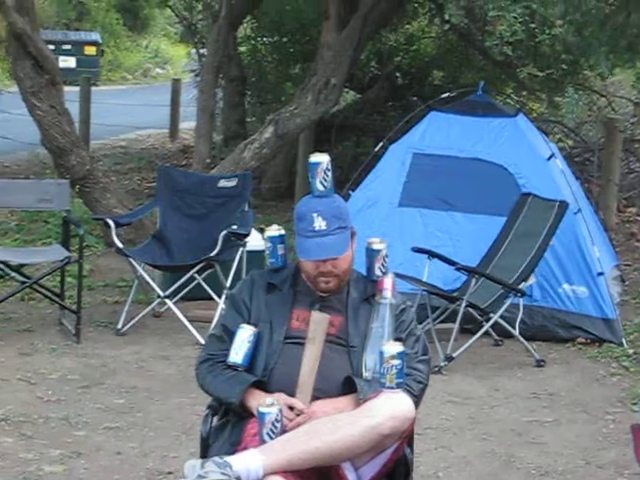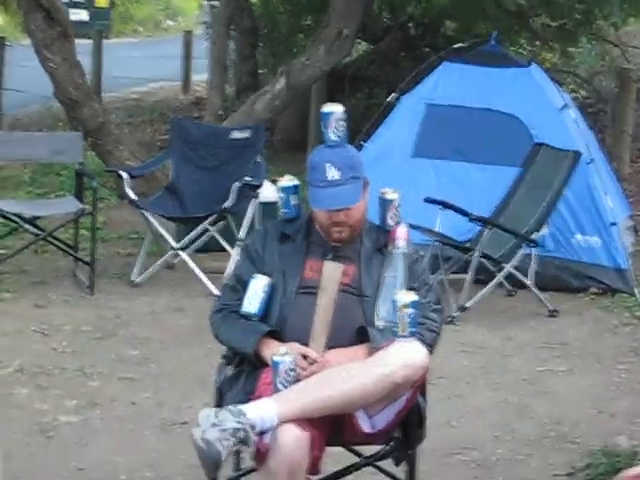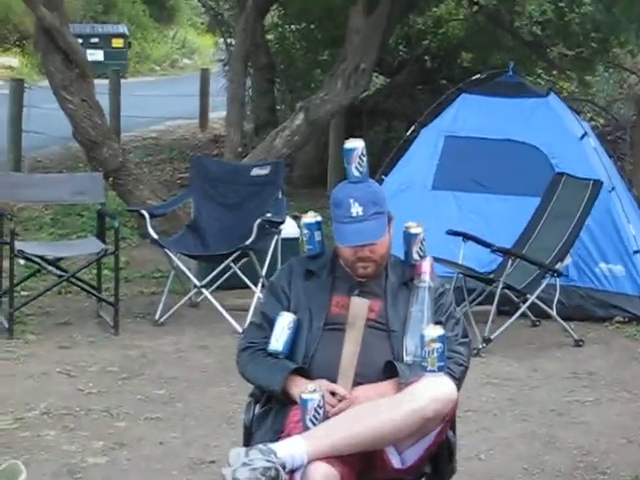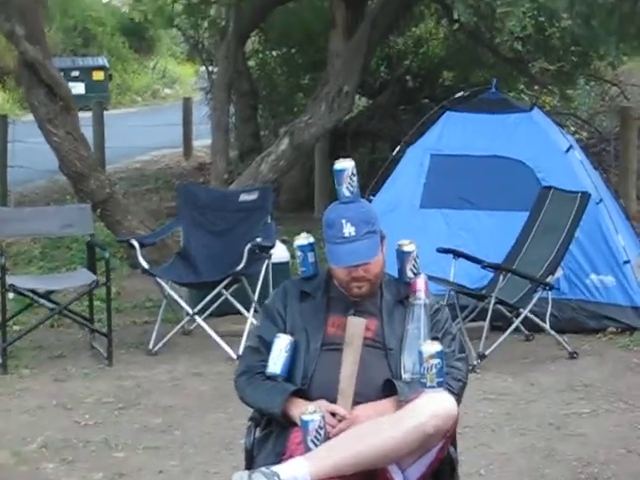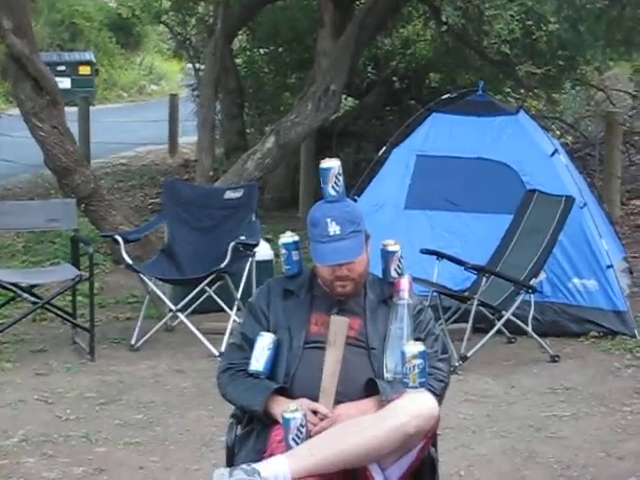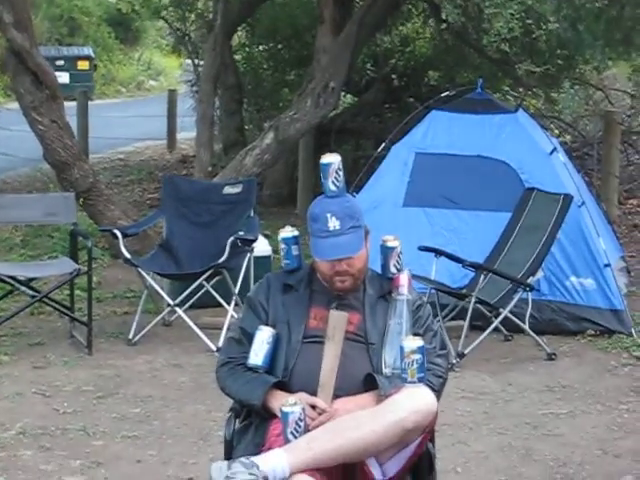
dt=0.3s
person 1, frame 1
right shoulder: (259, 289)
left elbow: (415, 375)
right elbow: (211, 364)
left wrist: (343, 406)
right wrist: (256, 399)
left hip: (352, 437)
left knee: (398, 408)
person 1, frame 2
right shoulder: (274, 239)
left elbow: (427, 322)
right elbow: (226, 314)
left wrist: (357, 355)
right wrist: (269, 348)
left hip: (366, 392)
right hip: (288, 382)
left knee: (411, 357)
right knee: (288, 442)
left ankle: (247, 417)
person 1, frame 3
right shoulder: (297, 276)
left elbow: (455, 358)
right elbow: (251, 351)
left wrist: (383, 392)
right wrist: (298, 386)
left hip: (396, 422)
left knee: (440, 392)
left ankle: (277, 455)
person 1, frame 4
right shoulder: (292, 298)
left elbow: (453, 374)
right elbow: (250, 374)
left wrist: (384, 410)
right wrist: (298, 407)
left hip: (396, 440)
left knee: (442, 407)
person 1, frame 5
right shoulder: (277, 296)
left elbow: (436, 375)
right elbow: (232, 372)
left wrist: (364, 410)
right wrist: (280, 406)
left hip: (376, 440)
left knee: (422, 408)
person 1, frame 6
right shoulder: (275, 291)
left elbow: (434, 370)
right elbow: (231, 366)
left wrist: (363, 404)
right wrist: (279, 400)
left hip: (375, 438)
left knee: (421, 403)
